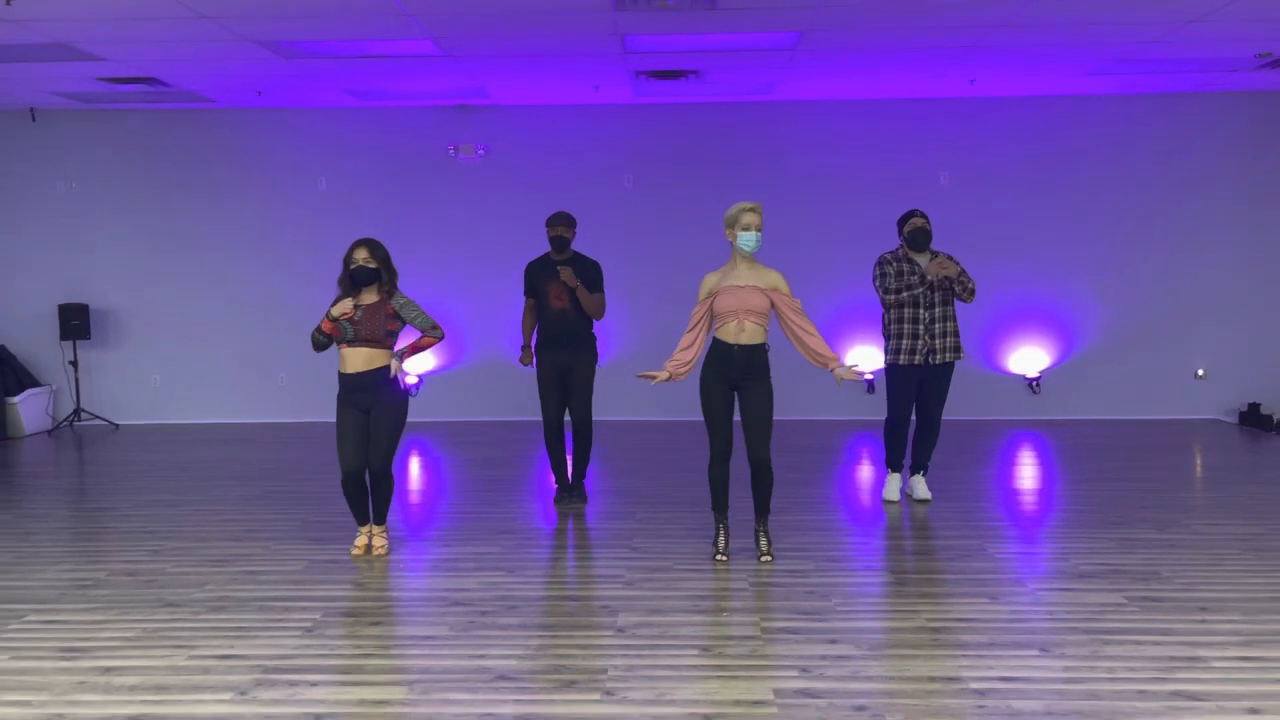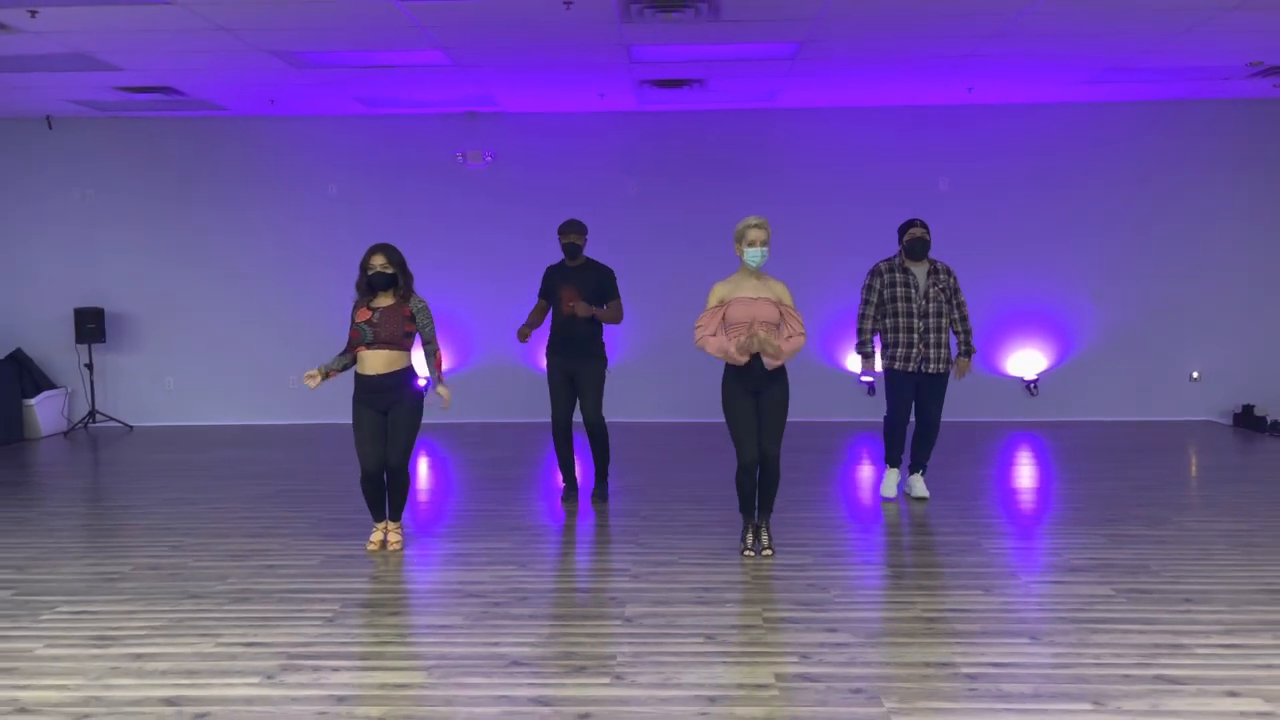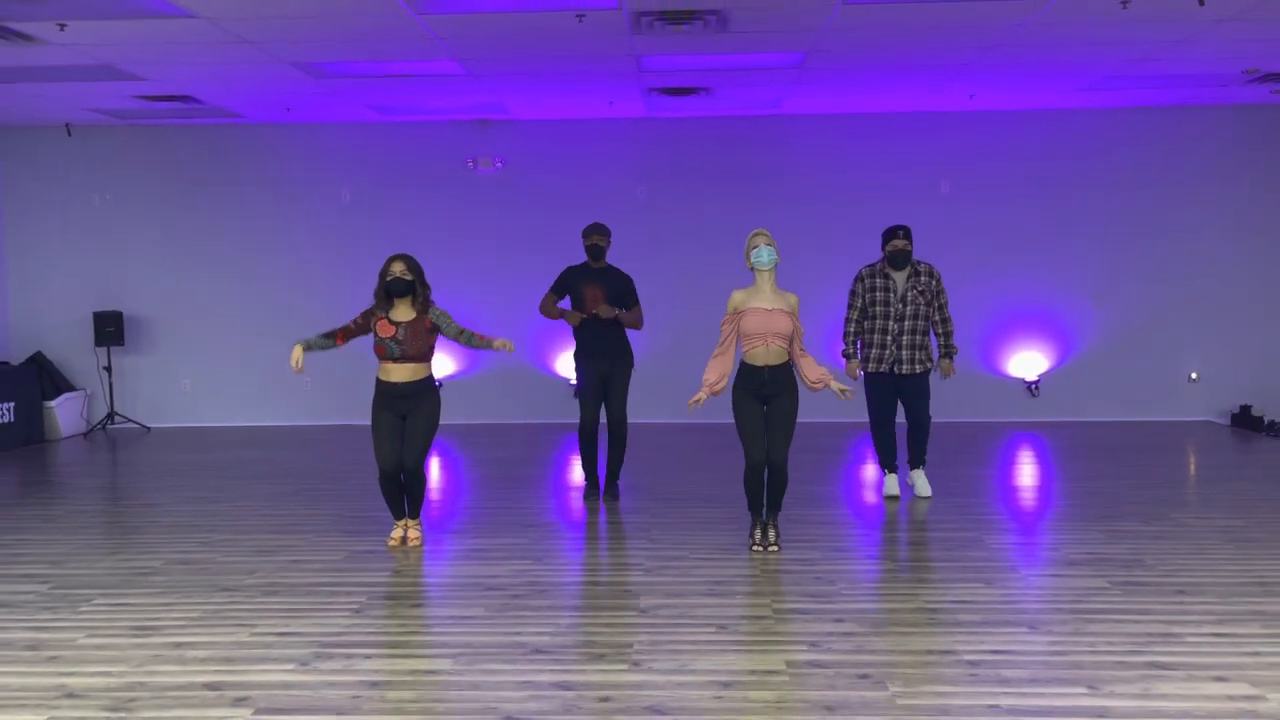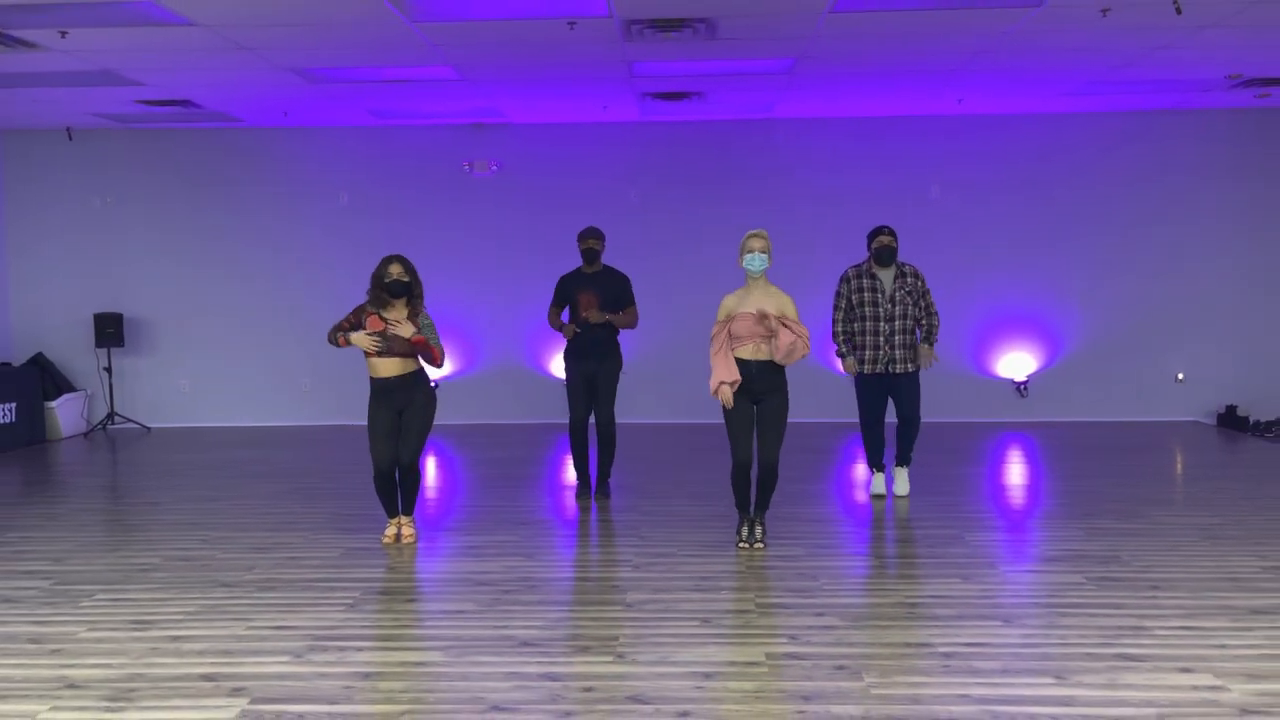
dt=0.7s
person 1, frame 1
left shoulder: (771, 279)
right shoulder: (712, 281)
left elbow: (799, 324)
right elbow: (696, 330)
left wrist: (832, 363)
right wrist: (671, 369)
left hip: (756, 367)
right hip: (718, 365)
left knee: (760, 454)
right knee: (720, 451)
left ankle: (762, 529)
right ankle: (721, 527)
person 1, frame 2
left shoulder: (779, 290)
right shoulder: (721, 289)
left elbow: (796, 335)
right elbow: (705, 335)
left wrist: (776, 353)
right wrist: (735, 349)
left hip: (772, 377)
right hip: (737, 377)
left knee: (770, 456)
right knee: (747, 457)
left ankle: (764, 525)
right ankle: (748, 525)
person 1, frame 3
left shoulder: (791, 301)
right shoulder: (738, 298)
left elbow: (798, 350)
right elbow: (725, 347)
left wrist: (826, 380)
right wrist: (708, 387)
left hip: (782, 384)
right hip: (748, 384)
left knee: (778, 460)
right knee: (755, 459)
left ankle: (773, 522)
right ankle: (757, 523)
person 1, frame 4
left shoulder: (783, 300)
right shoulder: (729, 302)
left elbow: (801, 346)
right elbow: (718, 347)
left wrist: (776, 328)
right wrist: (721, 382)
left hip: (772, 382)
right hip: (739, 381)
left knee: (769, 460)
right knee: (741, 459)
left ankle: (760, 519)
right ankle: (743, 519)
person 2, frame 1
left shoulder: (395, 301)
right shoulder: (344, 302)
left elbow: (435, 332)
right elbow: (318, 344)
left wrist: (400, 356)
right wrist: (332, 316)
left hip: (384, 389)
right hip: (349, 392)
left knee: (379, 465)
right knee: (350, 468)
left ankle: (380, 529)
right ankle: (363, 528)
person 2, frame 2
left shoulder: (413, 304)
right shoulder: (360, 307)
left elbow: (431, 346)
right elbow: (352, 352)
left wrist: (438, 383)
right wrist: (323, 373)
left hip: (402, 390)
right hip: (366, 393)
left knee: (396, 463)
right knee: (370, 466)
left ankle: (395, 525)
right ankle: (378, 524)
person 2, frame 3
left shoulder: (431, 315)
right shoulder: (374, 316)
left elbow: (461, 334)
right elbow: (340, 335)
left wrist: (492, 342)
right wrist: (304, 346)
left hip: (423, 398)
right hip: (386, 399)
left knee: (412, 464)
right knee: (388, 466)
left ankle: (414, 522)
right ankle: (399, 522)
person 2, frame 4
left shoulder: (419, 318)
right shoulder: (366, 312)
left elbow: (437, 360)
right elbow: (333, 334)
left wrist: (416, 336)
right wrist: (350, 337)
left hip: (416, 392)
right hip: (381, 396)
left knee: (408, 460)
right knee: (383, 464)
left ankle: (408, 519)
right ankle: (392, 519)
person 3, frame 1
left shoulder: (589, 267)
right shoulder: (535, 268)
left elbow: (598, 312)
right elbow: (530, 309)
left wrist: (576, 285)
right wrist: (526, 346)
left hip: (581, 353)
right hip: (547, 354)
left knee: (581, 416)
right knee: (552, 419)
left ankle: (578, 481)
right ankle: (561, 483)
person 3, frame 2
left shoulder: (602, 273)
right shoulder: (552, 273)
left elbow: (617, 314)
right elbow: (541, 308)
left wrist: (593, 310)
right wrist: (528, 325)
left hip: (590, 357)
right hip: (558, 357)
left knee: (593, 419)
right knee: (560, 421)
left ankle: (601, 481)
right ankle: (569, 483)
person 3, frame 3
left shoulder: (622, 279)
right shoulder: (572, 275)
left elbow: (638, 321)
right elbow: (545, 306)
left wrist: (616, 313)
right wrist: (566, 314)
left hip: (619, 360)
right hip: (587, 359)
left knee: (617, 420)
right knee: (588, 421)
left ankle: (612, 481)
right ankle: (591, 481)
person 3, frame 4
left shoulder: (618, 280)
right shoulder: (567, 281)
left elbow: (632, 320)
right elbow: (553, 314)
left wrist: (605, 317)
right wrist: (561, 327)
left hip: (607, 359)
right hip: (576, 359)
left knee: (605, 419)
right knee: (578, 420)
left ankle: (603, 481)
right ankle: (583, 480)
person 4, frame 1
left shoulder: (946, 261)
right shoulder: (887, 262)
left elbow: (969, 293)
right elbow: (889, 294)
left wrist: (955, 276)
right wrist: (926, 277)
left hip: (941, 354)
right hip: (902, 354)
left knee: (930, 418)
right knee: (898, 416)
left ankle: (917, 476)
right ankle: (894, 474)
person 4, frame 2
left shoulder: (945, 273)
right shoulder: (882, 272)
left elbow: (958, 313)
right elbow: (869, 313)
left wrist: (965, 352)
right wrist: (866, 351)
left hip: (937, 362)
right hip: (899, 361)
left knee: (930, 421)
right knee: (897, 417)
left ankle: (916, 474)
right ankle: (892, 467)
person 4, frame 3
left shoulder: (929, 275)
right shoulder: (866, 277)
left elbow: (941, 317)
right elbow: (853, 318)
left wrist: (946, 353)
right wrist: (852, 355)
left hip: (915, 363)
right hip: (876, 363)
left knee: (919, 418)
right knee: (881, 420)
left ankle: (916, 470)
right ankle: (890, 474)
person 4, frame 4
left shoulder: (913, 276)
right shoulder: (851, 277)
left elbow: (929, 312)
right elbow: (840, 318)
left wrist: (928, 342)
right wrist: (845, 353)
left hip: (906, 363)
right hip: (867, 363)
left knee: (910, 417)
right knee: (871, 420)
left ankle: (902, 468)
right ankle: (877, 473)
